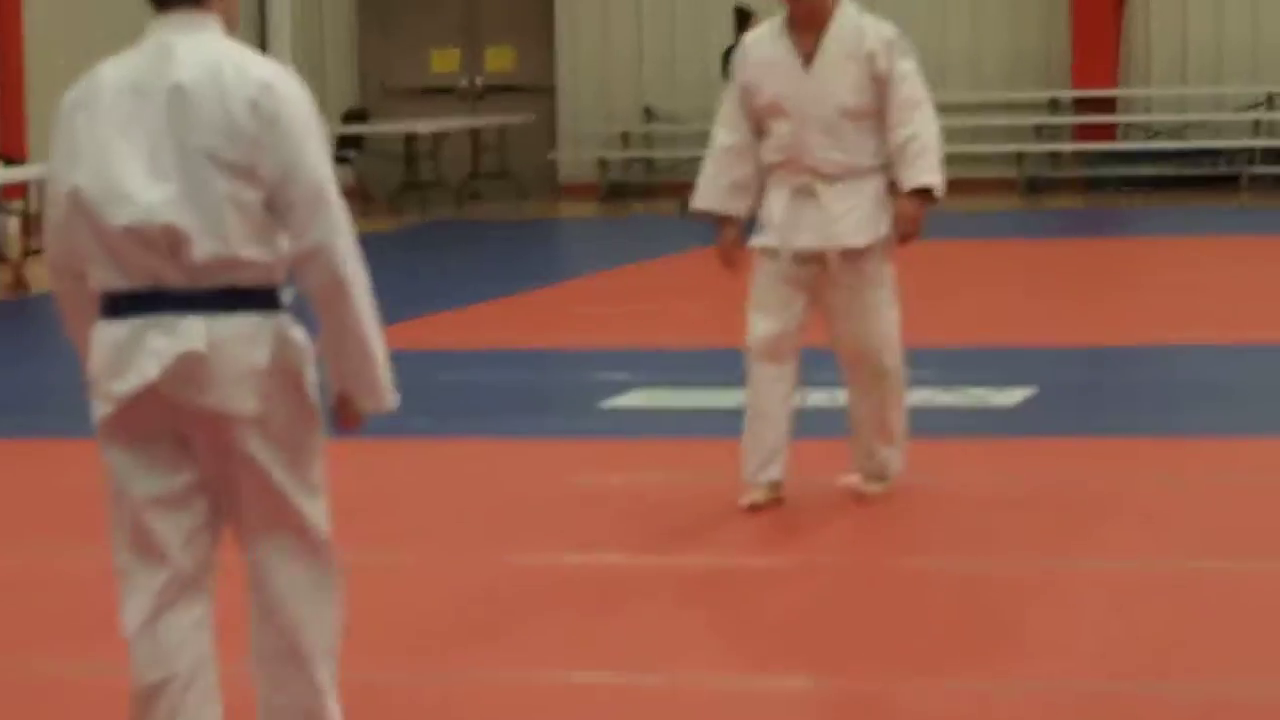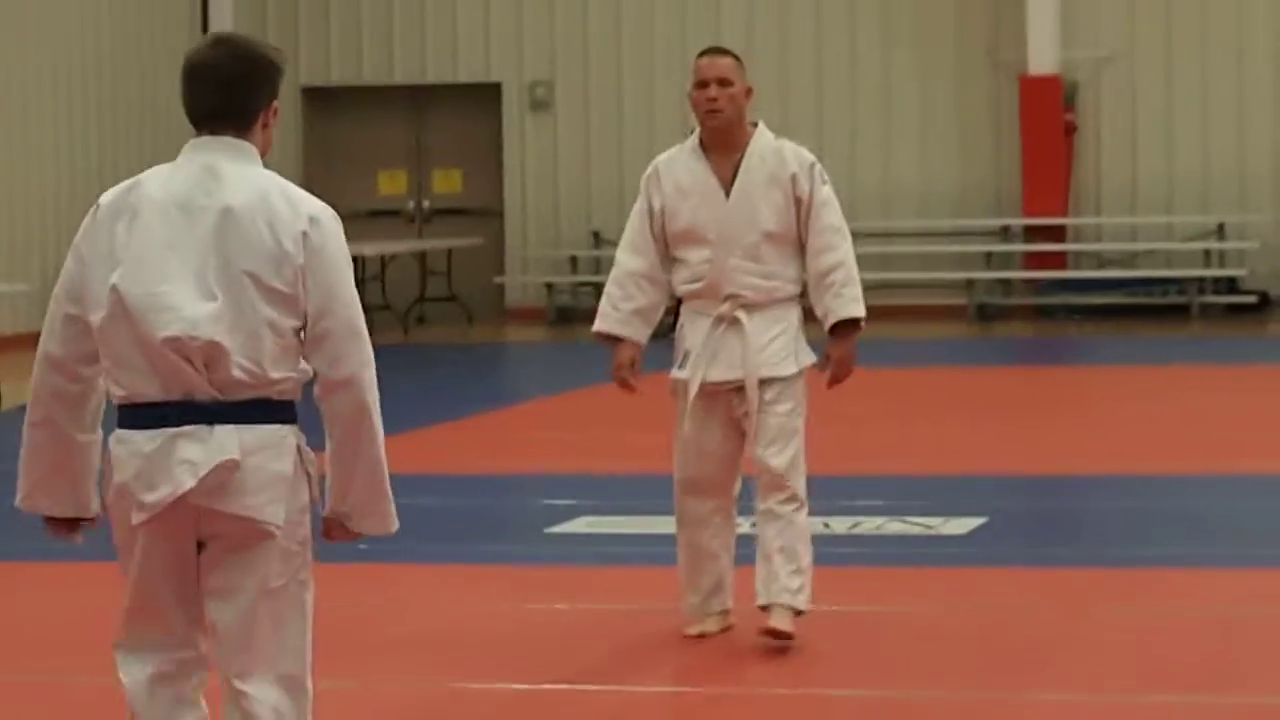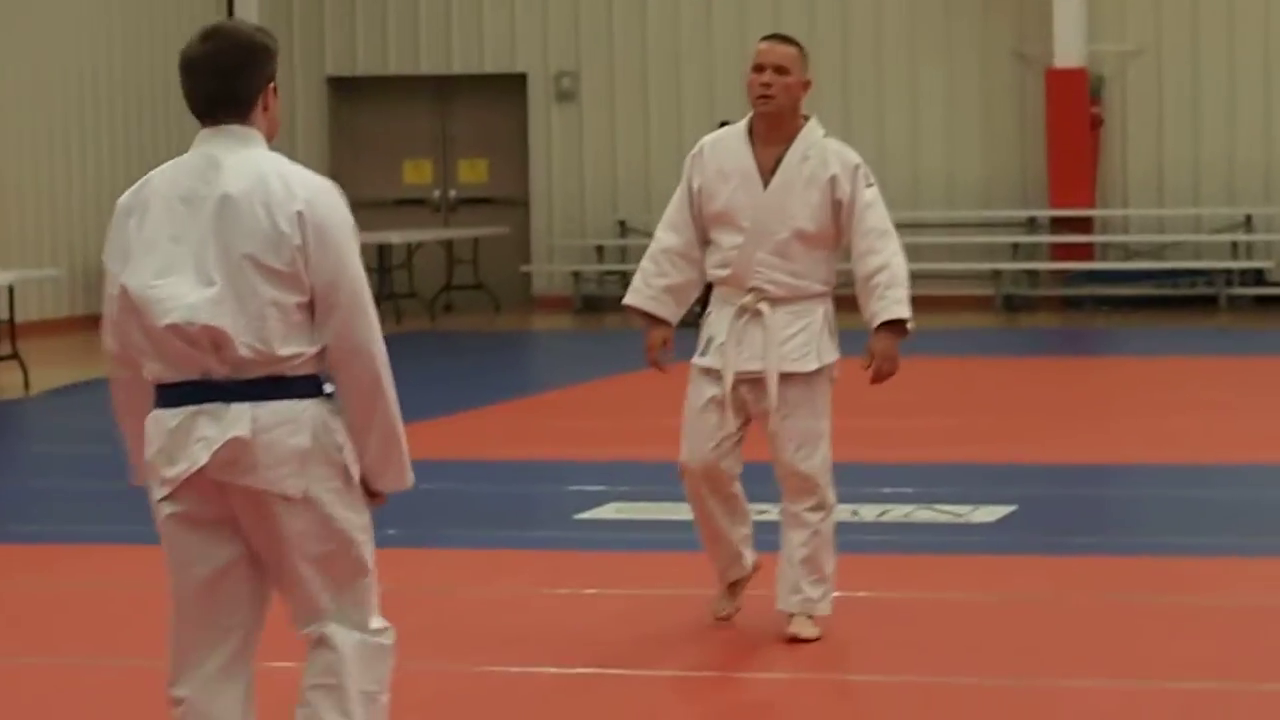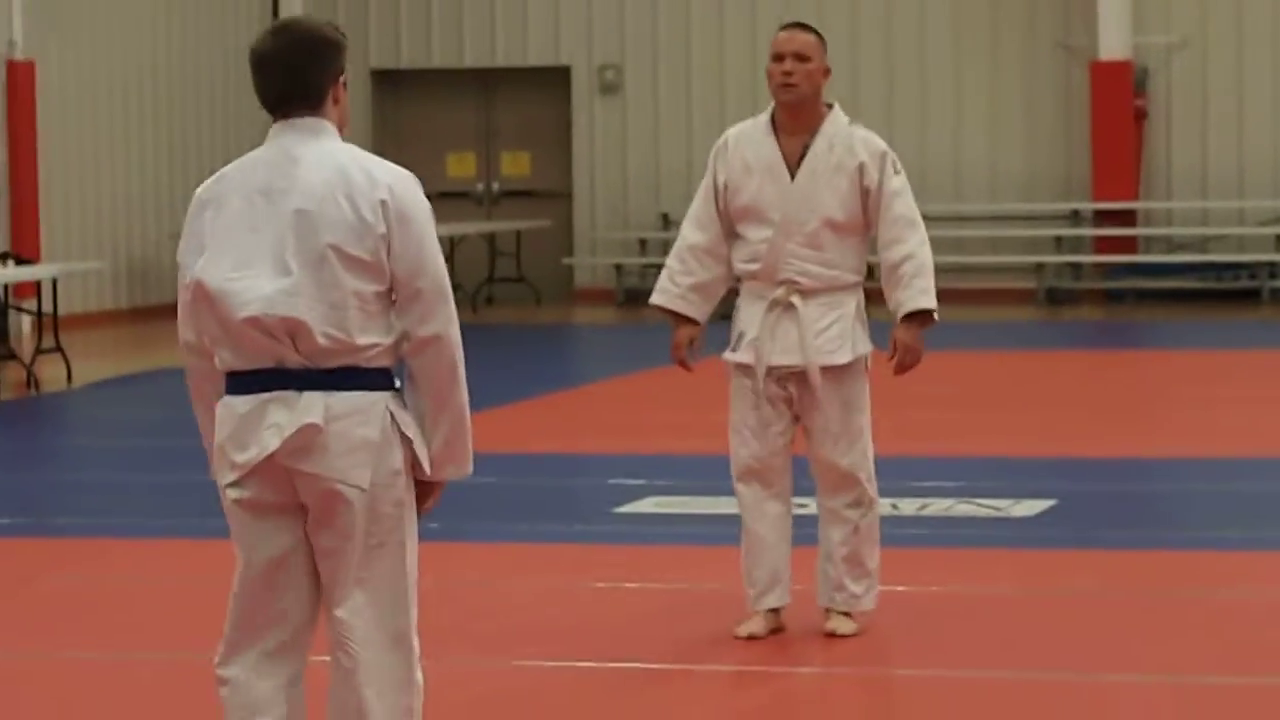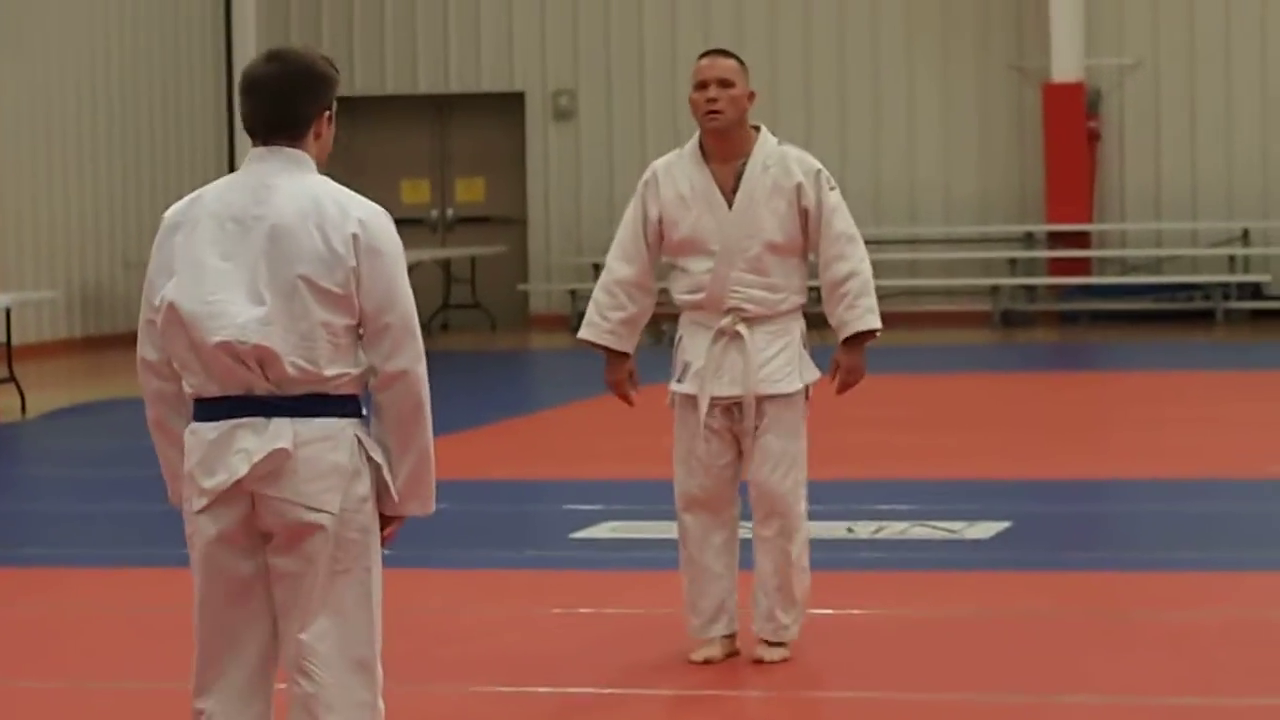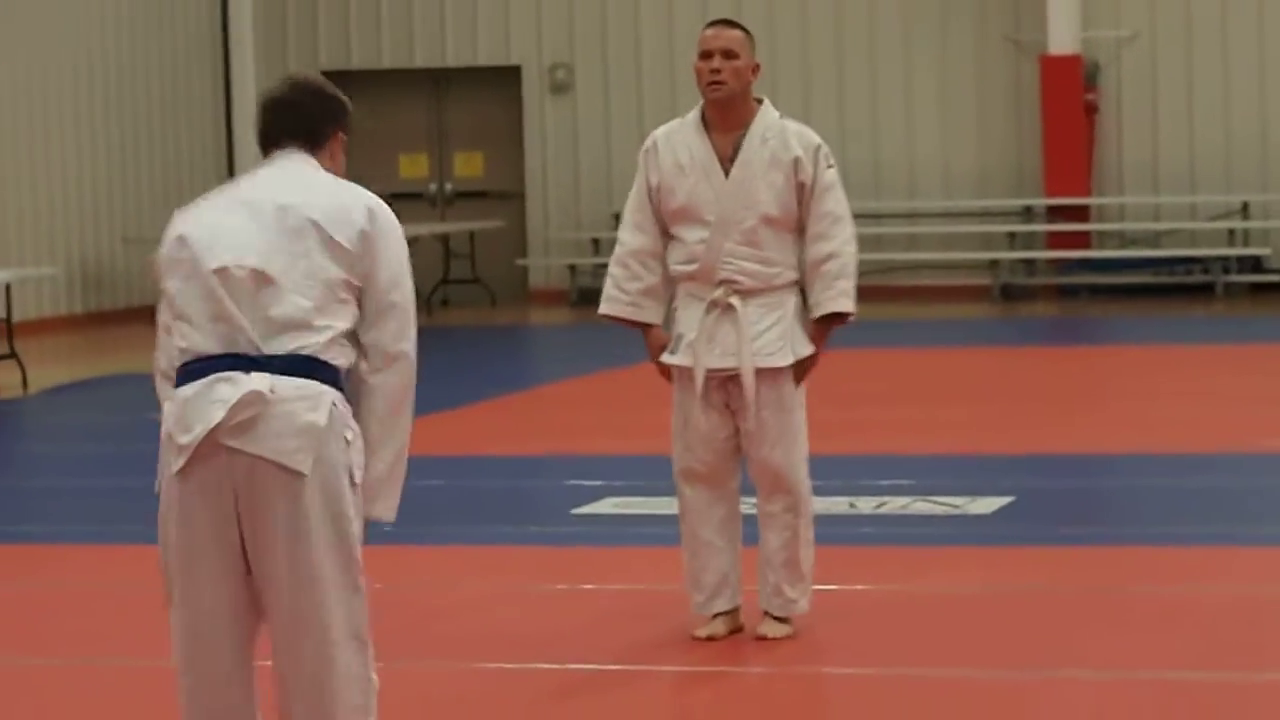
dt=0.4s
person 1, frame 1
left shoulder: (89, 95)
right shoulder: (260, 84)
left elbow: (68, 258)
right elbow: (320, 238)
right wrist: (357, 374)
left hip: (131, 347)
right hip: (239, 343)
left knee: (159, 575)
right knee: (291, 549)
person 1, frame 2
left shoulder: (118, 207)
right shoulder: (301, 215)
left elbow: (63, 360)
right elbow: (345, 371)
left wrist: (55, 483)
right wrist: (356, 498)
left hip: (146, 457)
right hip: (255, 460)
left knee: (156, 657)
person 1, frame 3
left shoulder: (138, 203)
right shoulder: (305, 195)
left elbow: (123, 350)
right elbow: (353, 341)
left wrist: (153, 449)
right wrist: (377, 458)
left hip: (184, 439)
right hip: (287, 435)
left knee: (206, 653)
right knee: (346, 626)
person 1, frame 4
left shoulder: (213, 195)
right shoulder: (384, 185)
left elbow: (197, 342)
right elbow: (431, 330)
right wrist: (438, 451)
left hip: (250, 428)
right hip: (355, 427)
left knee: (258, 633)
right knee: (371, 632)
person 1, frame 5
left shoulder: (183, 220)
right shoulder: (356, 219)
left elbow: (158, 366)
right elbow: (398, 367)
left wrist: (187, 473)
right wrist: (402, 485)
left hip: (219, 456)
right hip: (320, 457)
left knee: (227, 660)
right knee: (332, 655)
person 1, frame 6
left shoulder: (193, 218)
right shoulder: (362, 210)
right elbow: (390, 356)
right wrist: (375, 485)
left hip: (196, 419)
right hip: (300, 419)
left knee: (207, 634)
right knee: (324, 632)
person 2, frame 1
right shoulder: (755, 49)
left elbow: (912, 119)
right elbow: (736, 139)
left wrist: (914, 194)
right wrist: (729, 218)
left hip: (854, 211)
right hip: (783, 215)
left knee: (869, 345)
right knee: (768, 343)
left ankle: (877, 462)
right ankle: (763, 476)
person 2, frame 2
left shoulder: (794, 165)
right shoulder: (665, 174)
left elbow: (829, 253)
right elbow: (639, 263)
left wrist: (842, 332)
right wrist: (625, 339)
left hip: (773, 341)
right hip: (701, 342)
left knee: (779, 476)
right knee: (700, 482)
left ankle: (782, 604)
right ankle: (708, 604)
person 2, frame 3
left shoulder: (837, 164)
right shoulder: (710, 155)
left elbow: (877, 250)
right elbow: (678, 242)
left wrist: (887, 329)
right wrist: (658, 316)
left hip: (798, 335)
right hip: (726, 330)
left knee: (804, 475)
right knee: (701, 463)
left ankle: (804, 604)
right ankle: (735, 568)
person 2, frame 4
left shoulder: (864, 150)
right shoulder: (734, 148)
left elbow: (903, 239)
right elbow: (704, 238)
left wrist: (911, 318)
right wrist: (686, 314)
left hip: (832, 327)
right hip: (757, 325)
left knee: (844, 470)
right knee: (756, 469)
left ankle: (846, 600)
right ankle: (766, 602)
person 2, frame 5
left shoulder: (799, 171)
right shoulder: (662, 179)
left elbow: (843, 256)
right elbow: (628, 268)
left wrist: (853, 340)
right wrist: (616, 350)
left hip: (774, 352)
right hip: (701, 354)
left knee: (778, 498)
right knee: (701, 498)
left ankle: (775, 629)
right ankle: (715, 628)
person 2, frame 6
left shoulder: (799, 145)
right shoulder: (663, 148)
left elbow: (830, 239)
right elbow: (640, 244)
left wrist: (821, 327)
right wrist: (648, 326)
left hip: (770, 326)
right hip: (694, 328)
left knee: (780, 471)
right knee: (699, 472)
left ankle: (781, 604)
right ankle: (719, 605)
